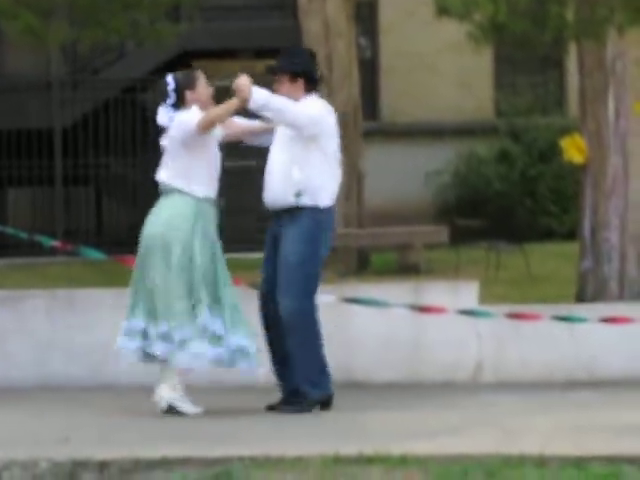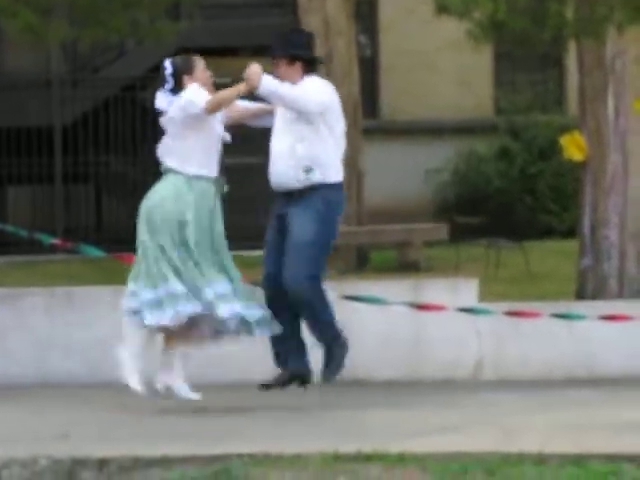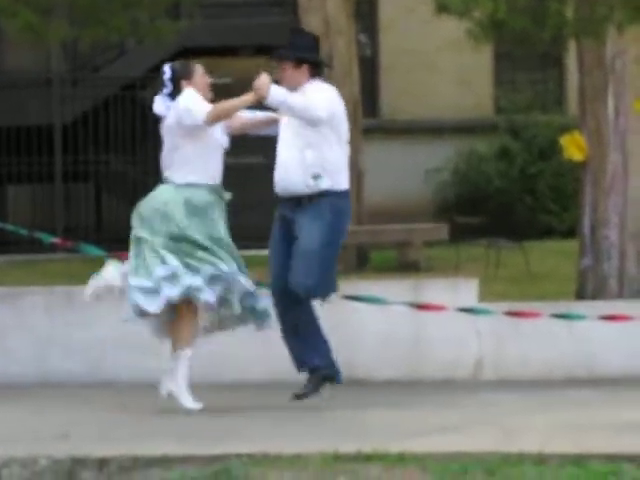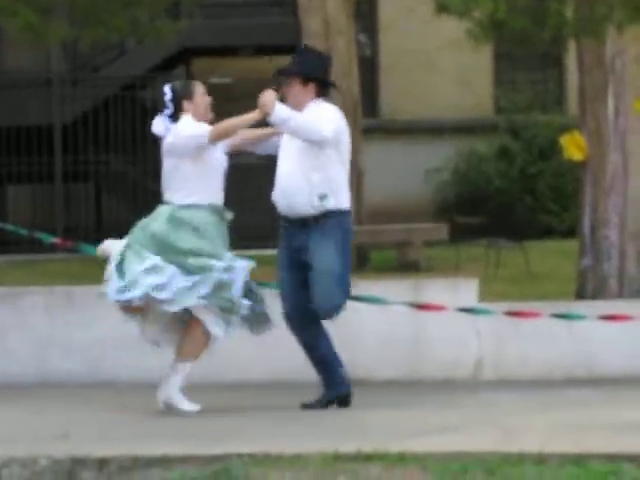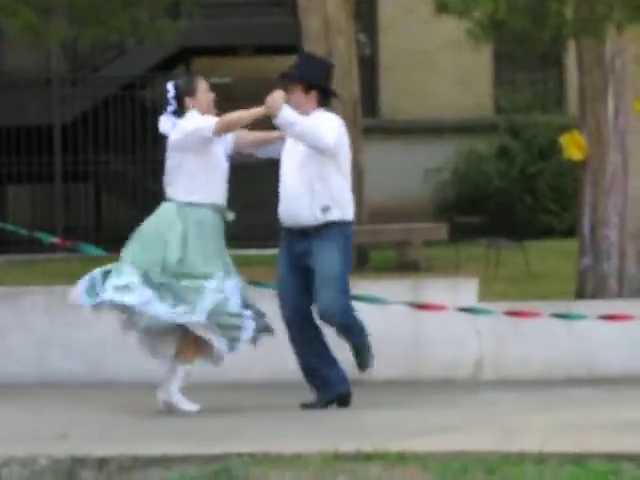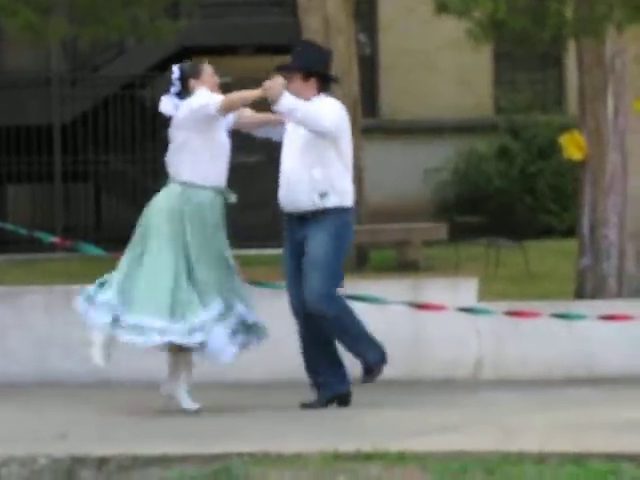
dt=0.1s
person 1, frame 1
left shoulder: (316, 111)
right shoulder: (298, 120)
left elbow: (294, 118)
right elbow: (277, 131)
left wrist: (252, 94)
left hip: (308, 223)
right hip: (287, 222)
left knee: (295, 306)
right knee: (271, 305)
left ankle: (314, 390)
right ankle: (298, 389)
person 1, frame 2
left shoulder: (318, 89)
right shoulder: (295, 97)
left elbow: (302, 105)
right elbow: (279, 113)
left wrist: (263, 83)
left hip: (319, 199)
right hip: (289, 201)
left knee: (299, 280)
right knee: (274, 281)
left ankle: (332, 341)
right ankle: (294, 364)
person 1, frame 3
left shoulder: (323, 95)
right shoulder: (303, 102)
left elbow: (313, 115)
right elbow: (283, 120)
left wrist: (271, 93)
left hip: (325, 207)
right hip: (292, 208)
left knee: (305, 284)
right knee: (282, 288)
left ankle: (326, 290)
right ankle: (319, 367)
person 1, frame 4
left shoulder: (328, 116)
right shoulder: (296, 121)
left elbow: (316, 133)
right elbow: (276, 141)
left wrist: (274, 112)
left hip: (328, 226)
right hip: (294, 228)
left knee: (327, 303)
right knee: (295, 312)
left ankle: (332, 292)
right ankle: (337, 387)
person 1, frame 5
left shoulder: (330, 125)
right shoulder: (299, 130)
left elbow: (321, 141)
right elbow: (282, 143)
left wrist: (281, 114)
left hip: (331, 235)
right hip: (294, 239)
left knee: (332, 309)
right knee: (294, 317)
left ankle: (355, 335)
right ankle: (333, 389)
person 1, frame 6
left shoulder: (331, 110)
right shoulder: (303, 116)
left elbow: (316, 121)
right elbow: (286, 126)
left wrist: (281, 99)
left hip: (330, 222)
right hip: (298, 224)
left knee: (319, 299)
right knee: (303, 307)
left ankle: (370, 351)
right ankle: (331, 388)
person 2, frame 1
left shoulder: (198, 124)
right shoulder: (187, 120)
left elbow: (236, 129)
right elbow: (209, 121)
left wrist: (276, 124)
right wrist: (238, 100)
left hip: (181, 220)
right hip: (182, 220)
left knee: (183, 308)
right knee: (188, 307)
left ankle: (170, 387)
right ankle: (169, 387)
person 2, frame 2
left shoulder: (202, 105)
right shoulder: (188, 99)
left elbow: (240, 113)
right elbow: (218, 102)
right wrist: (246, 84)
left hip: (196, 202)
right hip: (180, 201)
left knee: (193, 287)
right knee: (170, 280)
left ankle: (169, 371)
right ankle: (131, 350)
person 2, frame 3
left shoulder: (203, 114)
right shoulder: (185, 108)
left elbow: (240, 123)
right elbow: (217, 114)
left wrist: (280, 116)
right wrist: (255, 95)
left hip: (200, 209)
right hip: (178, 208)
left knee: (192, 292)
left ankle: (176, 379)
right ankle: (118, 274)
person 2, frame 4
left shoulder: (202, 134)
right shoulder: (183, 134)
left elbow: (245, 139)
right elbow: (219, 132)
left wrist: (279, 131)
right wrist: (260, 112)
left hip: (205, 228)
right hip: (180, 225)
left knee: (201, 306)
left ankle: (171, 388)
right ankle: (123, 250)
person 2, frame 5
left shoulder: (209, 132)
right shoulder: (187, 129)
left elbow: (246, 140)
right elbow: (225, 124)
left wrist: (286, 134)
right wrist: (265, 109)
left hip: (203, 229)
right hip: (180, 227)
left knee: (199, 311)
left ankle: (171, 388)
right ankle: (113, 284)
person 2, frame 6
left shoulder: (208, 112)
right shoulder: (197, 105)
left elbow: (249, 119)
right elbow: (232, 102)
right wrist: (266, 92)
left hip: (200, 210)
right hip: (182, 207)
left knee: (199, 294)
right knee: (159, 284)
left ankle: (177, 381)
right ankle: (107, 332)
